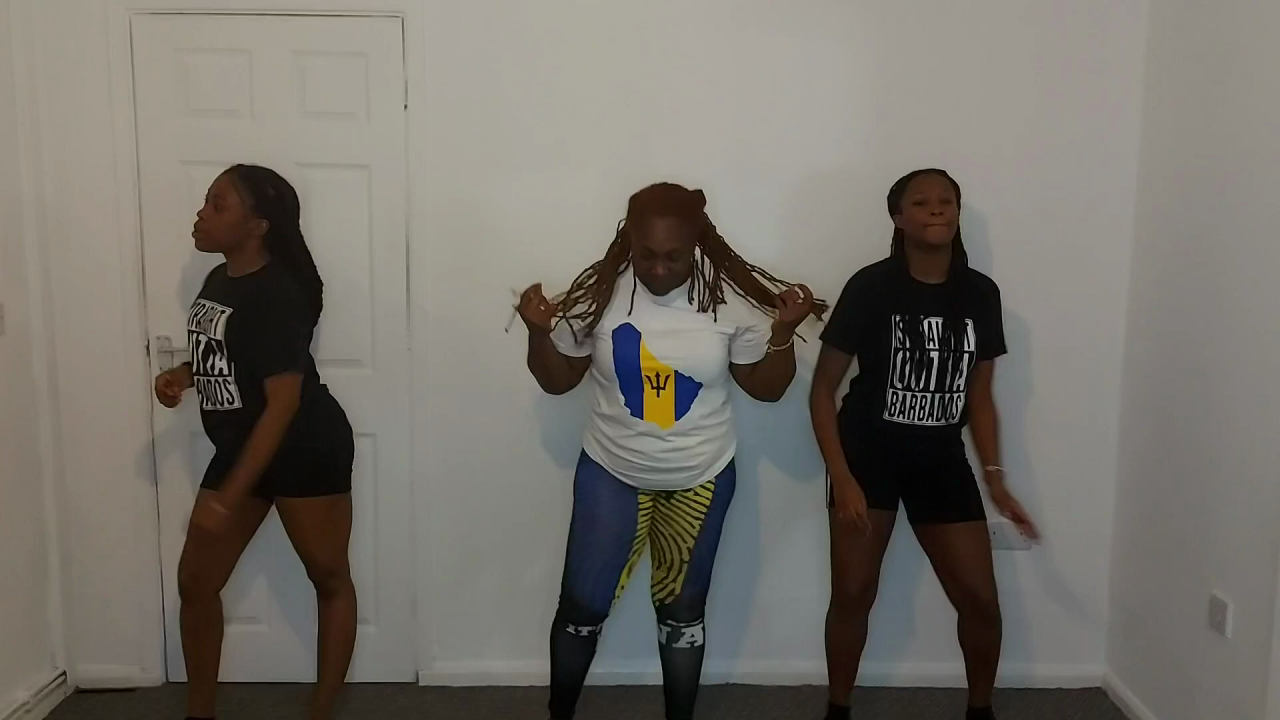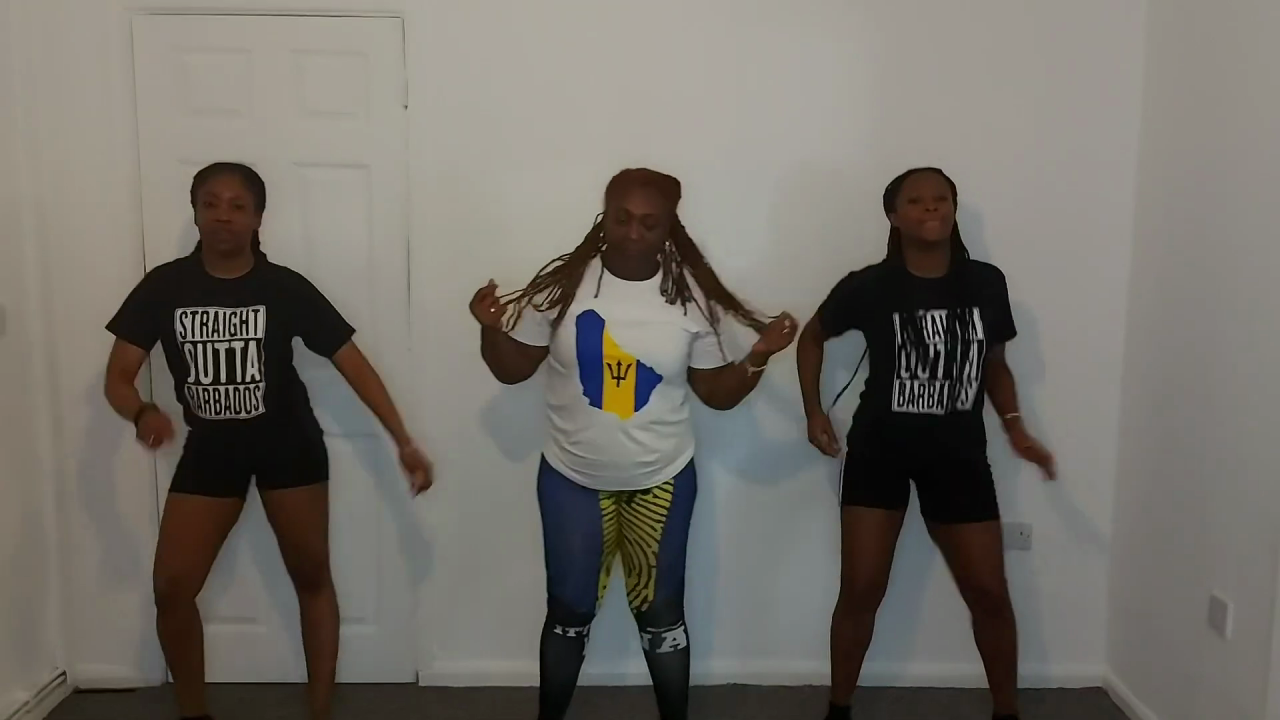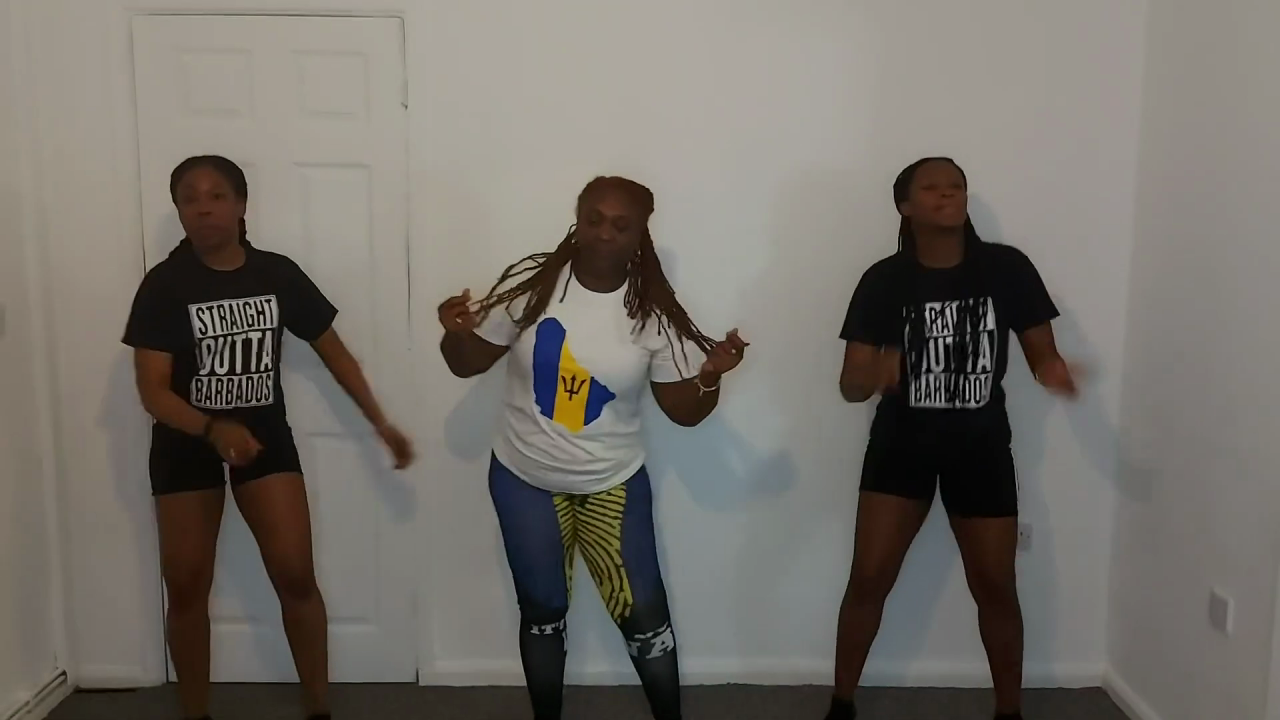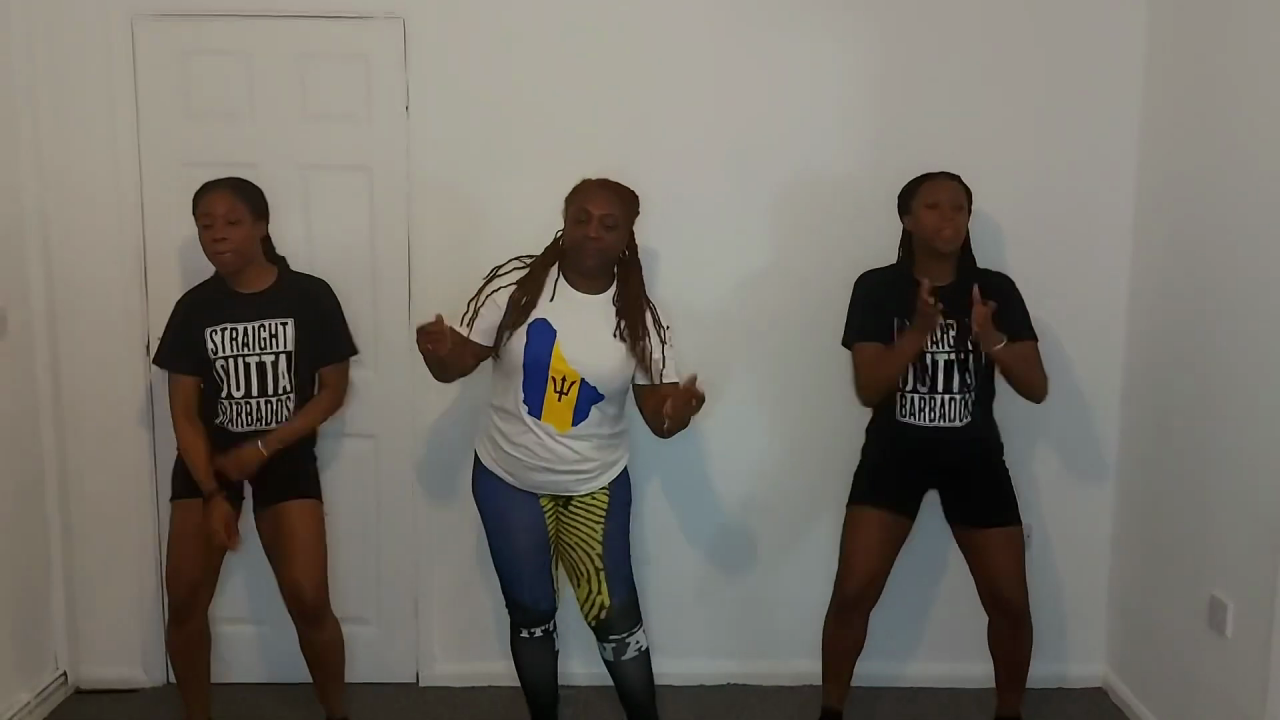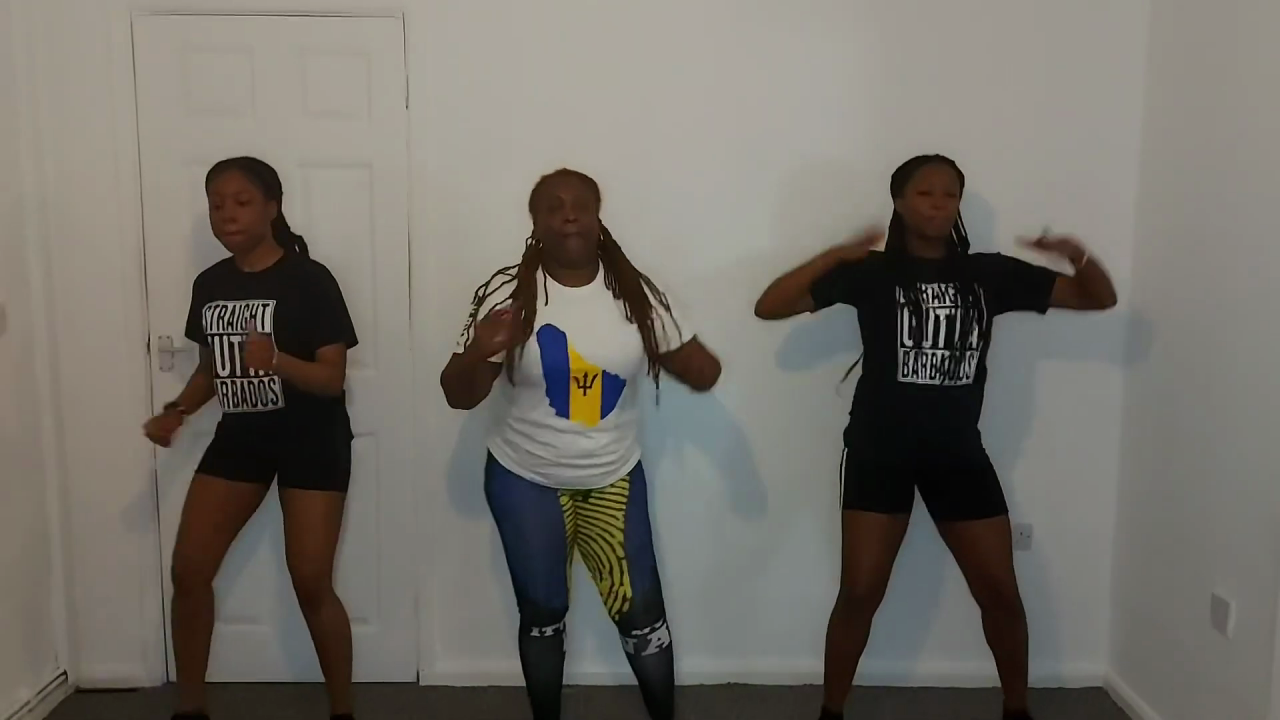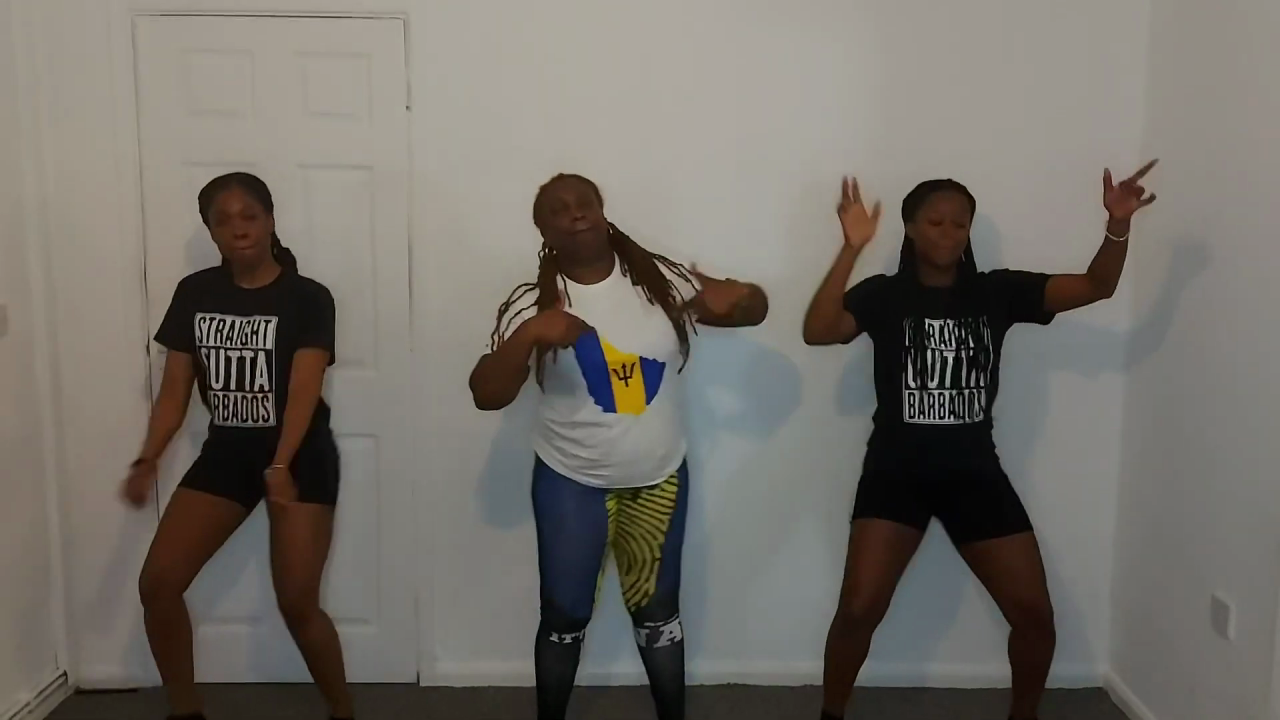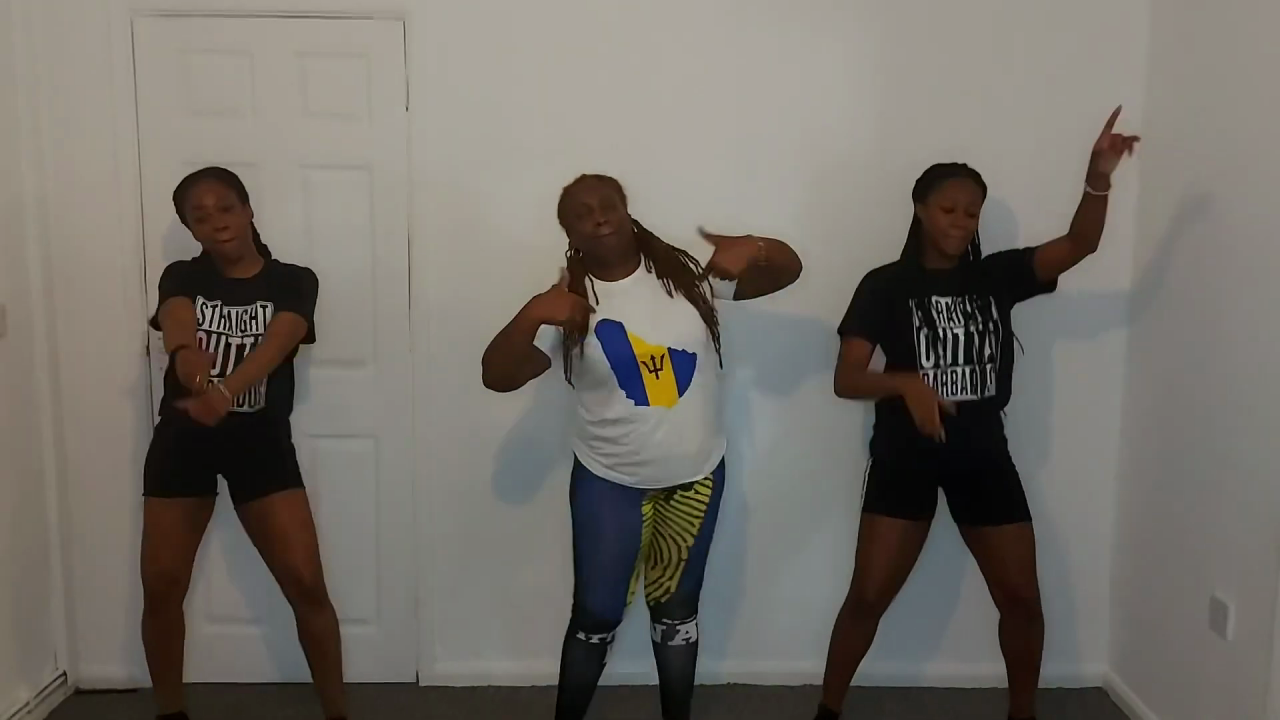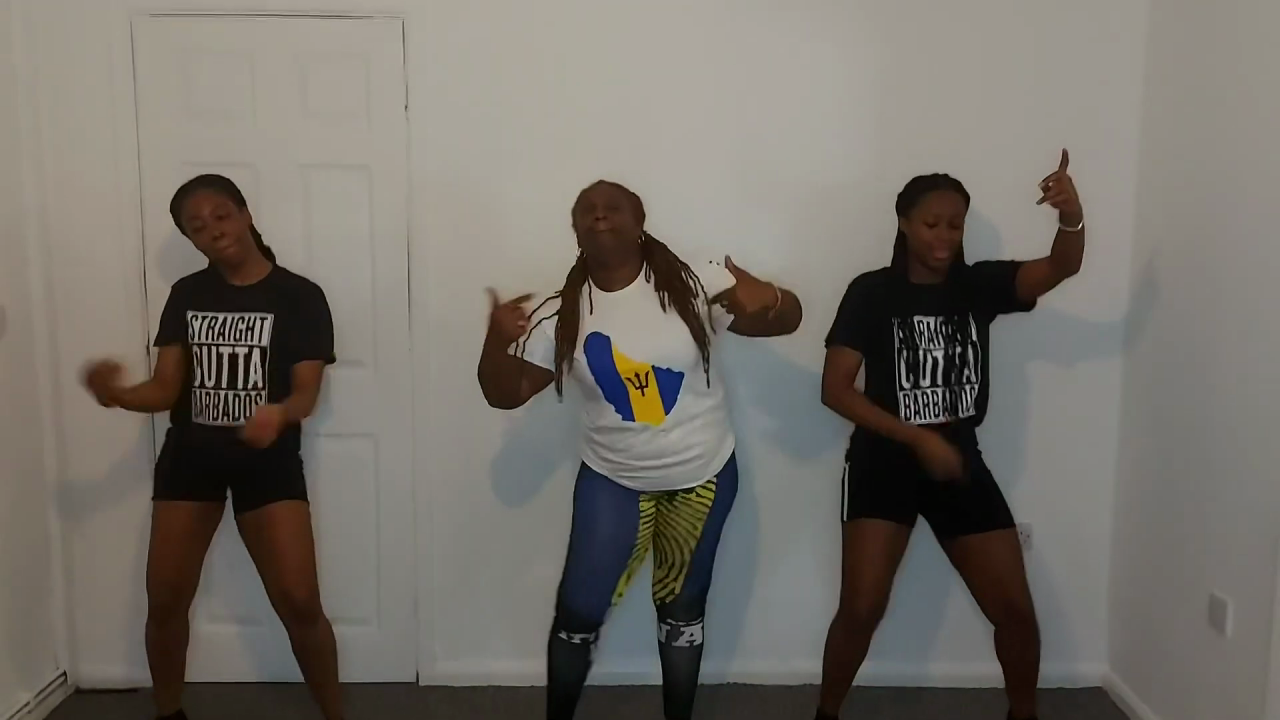
dt=0.3s
person 1, frame 1
left shoulder: (982, 294)
right shoulder: (871, 288)
left elbow: (980, 393)
right elbow: (824, 386)
left wrist: (996, 480)
right wrist: (840, 476)
left hip: (943, 462)
right hip: (869, 455)
left knee: (979, 601)
right knee: (853, 595)
person 1, frame 2
left shoulder: (986, 283)
right shoulder: (868, 286)
right elbow: (811, 338)
left wrist: (1015, 426)
right wrist: (813, 412)
left hip: (958, 454)
right hip: (879, 449)
left knee: (991, 595)
right knee: (861, 590)
person 1, frame 3
left shoulder: (1008, 268)
right shoulder: (884, 279)
left elbow: (1041, 352)
right elbow: (852, 385)
left wrist: (1051, 367)
right wrist: (876, 374)
left hip: (982, 445)
right hip: (902, 442)
left knee: (996, 589)
right knee: (869, 580)
person 1, frame 4
left shoulder: (995, 290)
right shoulder: (876, 288)
left elbow: (1037, 388)
right elbow: (870, 389)
left wrist: (992, 341)
right wrist: (917, 332)
left hip: (974, 459)
right hip: (894, 454)
left knee: (1009, 602)
right knee: (852, 592)
person 1, frame 5
left shoulder: (989, 273)
right shoulder: (867, 270)
left elbow: (1099, 296)
right elbow: (769, 307)
left wrist: (1079, 256)
right wrist: (835, 254)
left hip: (958, 452)
right hip: (878, 450)
left knee: (1001, 592)
right knee: (859, 595)
person 1, frame 6
left shoulder: (998, 291)
right shoulder: (884, 294)
left elbow: (1097, 286)
right elbow: (818, 331)
left wrist: (1118, 225)
right wrist: (852, 248)
left hip: (975, 473)
right hip: (896, 471)
left knee: (1033, 612)
right knee: (858, 610)
person 1, frame 7
left shoulder: (999, 275)
right shoulder: (886, 285)
left elbow: (1082, 244)
right elbow: (846, 378)
left wrist: (1099, 179)
right wrist: (901, 384)
left hip: (984, 456)
right hip: (906, 454)
left knee: (1021, 601)
right knee: (869, 596)
person 1, frame 8
left shoulder: (981, 286)
right shoulder: (871, 293)
left elbow: (1063, 267)
right elbow: (836, 389)
left wrist: (1070, 213)
right wrist: (915, 439)
left hip: (960, 465)
right hip: (885, 467)
left knee: (1016, 611)
right knee: (861, 610)
person 2, frame 1
left shoulder: (279, 295)
right shoulder: (216, 283)
left elbow: (283, 406)
left wrist: (228, 499)
right wrist: (180, 379)
left hip: (309, 451)
right hip: (239, 448)
left knee: (330, 580)
right knee: (195, 580)
person 2, frame 2
left shoulder: (285, 289)
right shoulder: (164, 286)
left elbow: (352, 361)
right elbow: (117, 377)
left wrist: (403, 442)
right wrist: (142, 412)
left hip: (289, 446)
right hip: (210, 450)
left knee: (311, 578)
right knee: (171, 588)
person 2, frame 3
left shoulder: (282, 276)
right shoulder: (164, 285)
left elbow: (331, 351)
right elbow: (152, 390)
left wrist: (381, 423)
right wrist: (216, 428)
left hip: (268, 437)
right hip: (189, 445)
left knee: (296, 578)
right knee: (186, 588)
person 2, frame 4
left shoulder: (311, 297)
right shoulder: (194, 309)
left elbow: (333, 389)
right elbow: (184, 412)
left wrist: (265, 447)
right wrist: (213, 496)
left hip: (286, 461)
right hip: (207, 463)
left knee: (309, 601)
right knee: (185, 600)
person 2, frame 5
left shoulder: (311, 280)
right shoulder: (211, 284)
left elbow: (333, 377)
right elbow: (213, 368)
left wrist: (280, 363)
right wrist: (175, 410)
left hip: (313, 441)
right hip: (239, 438)
left knee: (313, 586)
right knee: (188, 571)
person 2, frame 6
left shoulder: (309, 298)
right shoulder: (194, 293)
left elbow: (304, 387)
right elbow: (175, 387)
left wrist: (282, 465)
right wrist: (146, 462)
left hip: (301, 459)
right hip: (225, 453)
left knee: (297, 601)
right knee: (158, 584)
person 2, frame 7
left shoulder: (294, 282)
right shoulder: (181, 278)
left elbow: (274, 349)
right elbow: (178, 338)
left wrist: (222, 397)
right wrist: (187, 358)
left hip: (261, 444)
right hip: (182, 444)
left knee: (306, 586)
right knee: (161, 589)
person 2, frame 8
left shoulder: (299, 296)
right shoulder: (186, 294)
left elbow: (306, 393)
right elbow: (164, 390)
left wrist: (278, 415)
right wrist: (112, 391)
left hip: (269, 458)
right hip: (187, 458)
left knee: (299, 601)
right knee: (165, 599)
person 3, frame 1
left shoulder: (730, 297)
right shoulder: (597, 291)
left elbow: (766, 388)
right elbow: (557, 380)
left wrist: (784, 332)
right wrist: (539, 331)
left hip: (700, 479)
right hip: (610, 473)
left knee: (681, 608)
right knee: (582, 605)
person 3, frame 2
left shoulder: (691, 296)
right shoulder: (563, 283)
left elbow: (718, 393)
right elbow: (512, 368)
left wrist: (758, 357)
right wrist: (491, 327)
left hip: (661, 480)
right hip: (572, 477)
left knee: (659, 611)
right knee: (569, 611)
person 3, frame 3
left shoulder: (654, 312)
right shoulder: (530, 282)
left elbow: (685, 410)
right elbow: (469, 362)
left wrist: (712, 375)
right wrist: (455, 332)
left hip: (614, 484)
right hip: (524, 480)
left knee: (642, 611)
right knee: (543, 611)
person 3, frame 4
left shoulder: (637, 315)
right shoulder: (515, 284)
left elbow: (660, 417)
right elbow: (454, 366)
left wrist: (682, 407)
right wrist: (437, 346)
left hip: (596, 487)
right hip: (508, 481)
left knee: (616, 617)
right knee: (532, 615)
person 3, frame 5
left shoulder: (635, 292)
right shoulder: (506, 293)
left elbow: (690, 366)
right elbow: (459, 396)
left wrist: (701, 366)
right wrist: (483, 347)
left hip: (614, 479)
right hip: (525, 480)
left knee: (642, 610)
right knee: (542, 613)
person 3, frame 6
left shoulder: (660, 278)
right shoulder: (534, 304)
left elbow: (755, 309)
right elbow: (487, 395)
left wrist: (735, 296)
right wrist: (529, 336)
left hip: (659, 477)
right hip: (571, 482)
left knee: (655, 608)
right knee: (565, 614)
person 3, frame 7
left shoulder: (688, 272)
right shoulder: (567, 303)
left elbow: (788, 268)
right elbow: (498, 376)
left wrist: (752, 250)
right wrist: (531, 316)
left hip: (697, 474)
right hip: (610, 481)
left knee: (675, 606)
right knee: (595, 615)
person 3, frame 8
left shoulder: (693, 285)
right shoulder: (562, 313)
left elbow: (787, 319)
right elbow: (504, 393)
left wrist: (766, 298)
right wrist: (497, 338)
left hip: (703, 476)
right hip: (613, 482)
left knee: (681, 607)
right knee: (578, 611)
